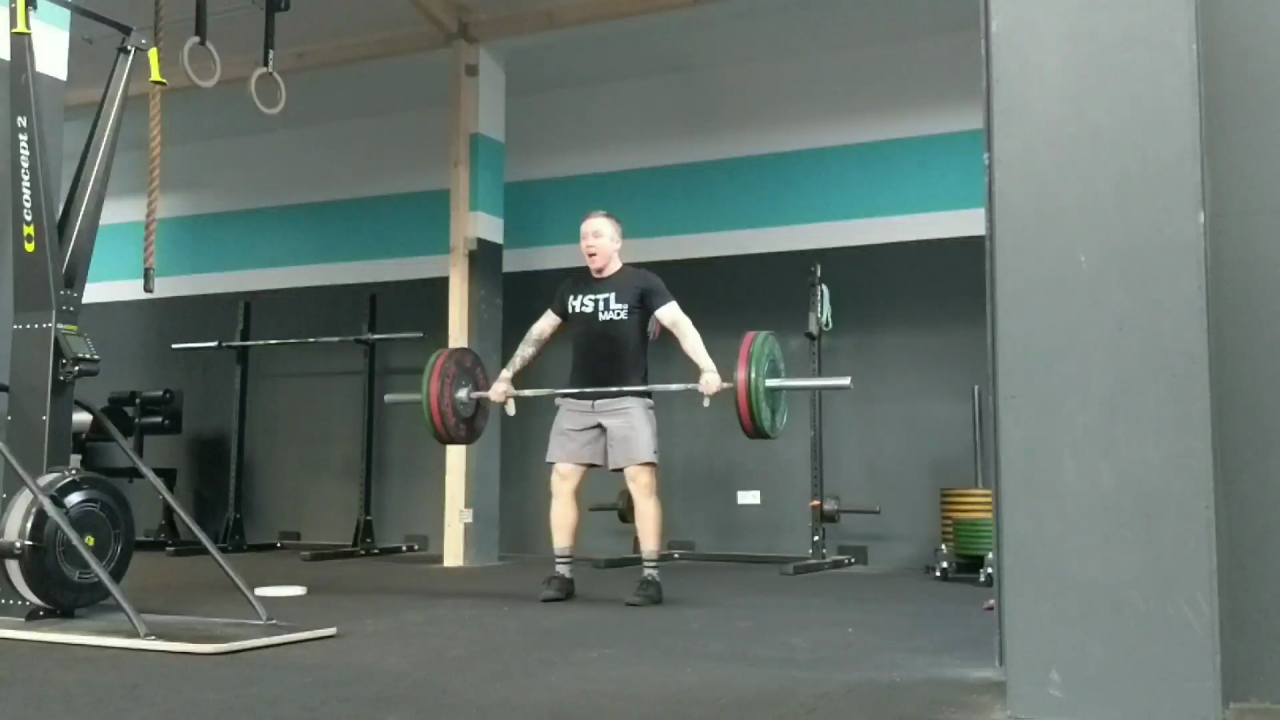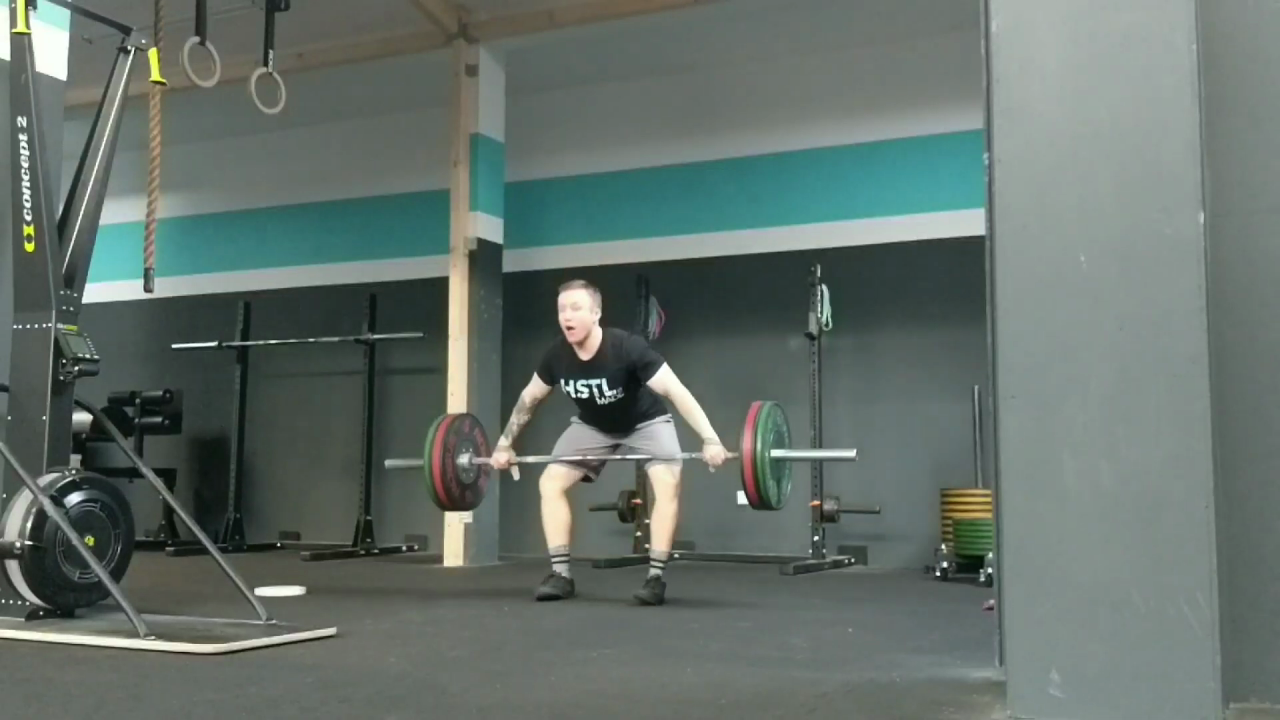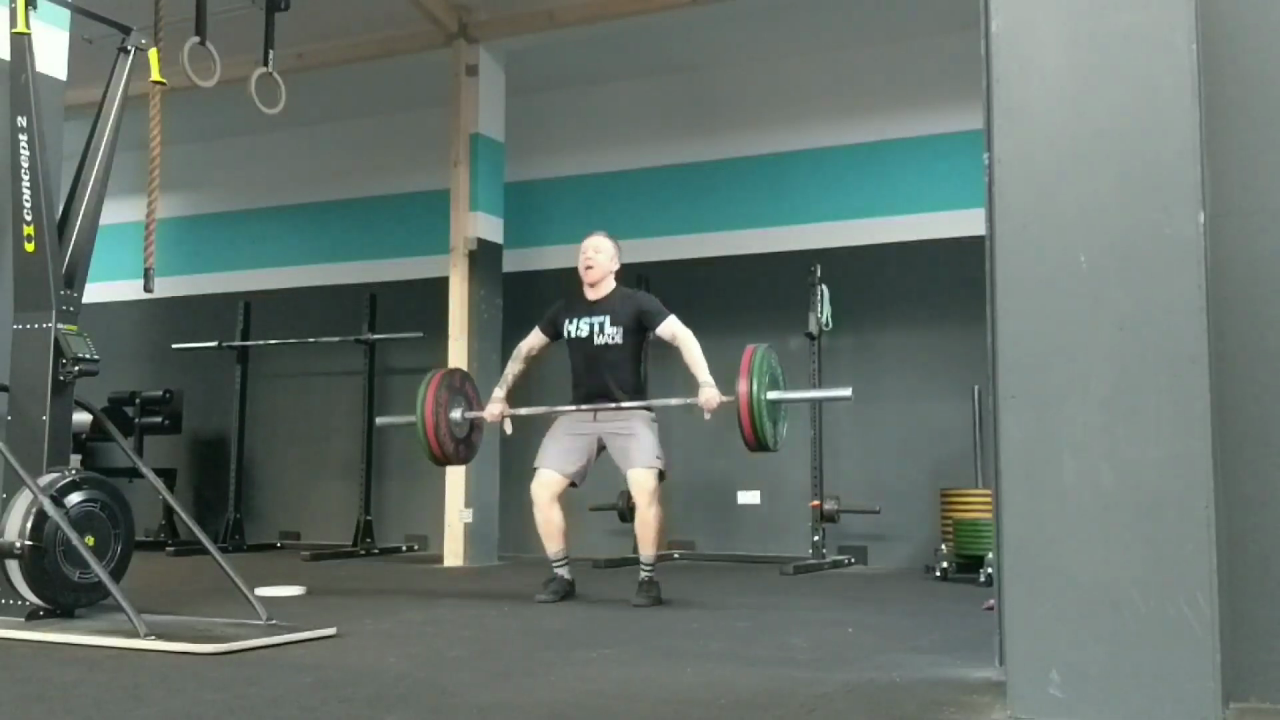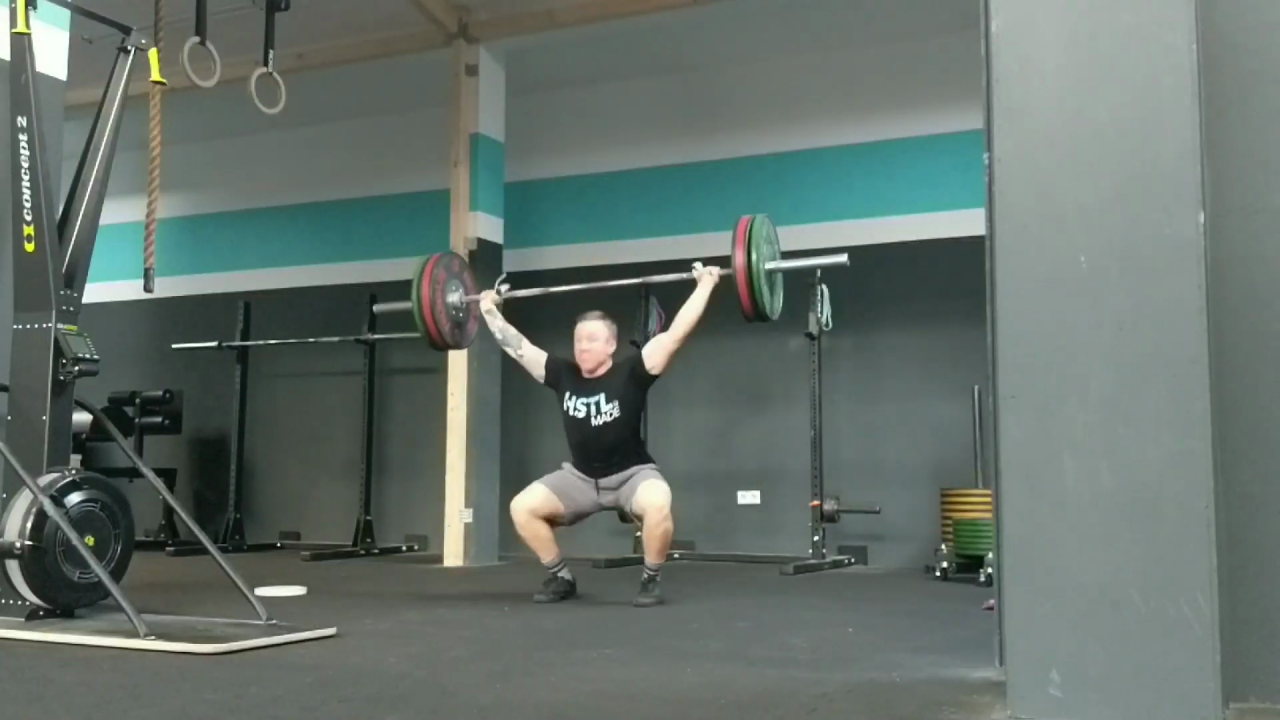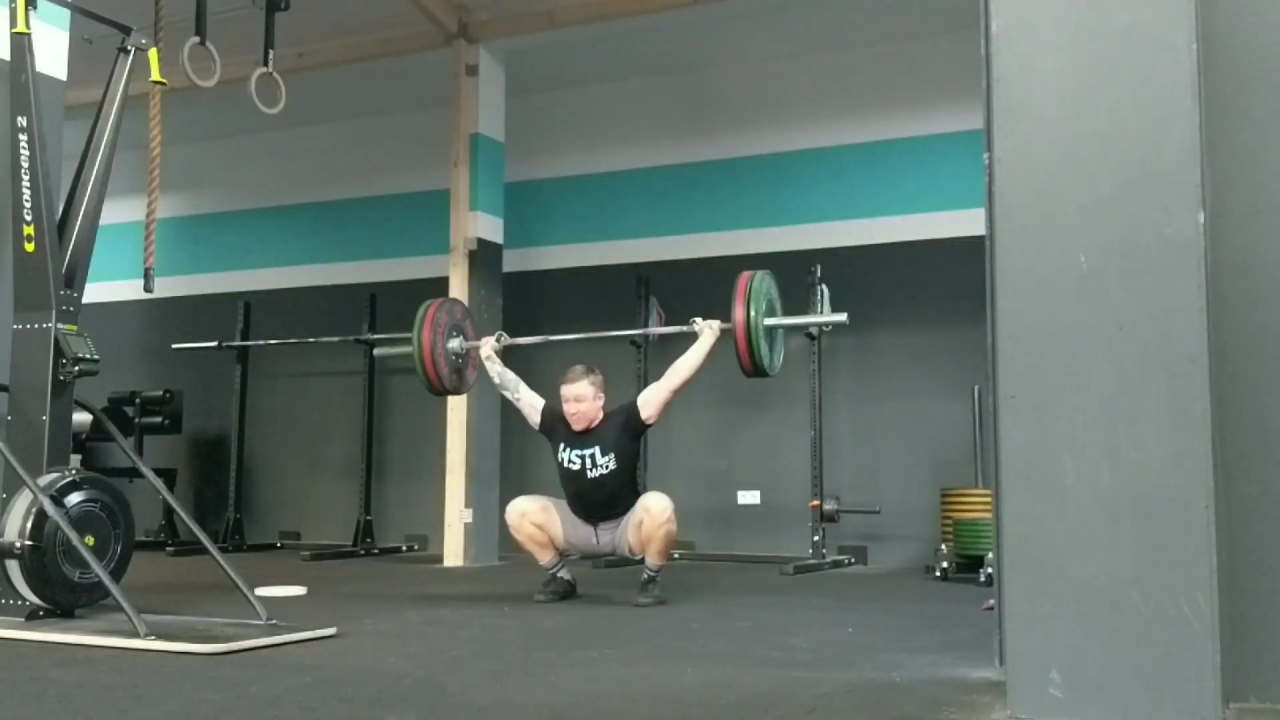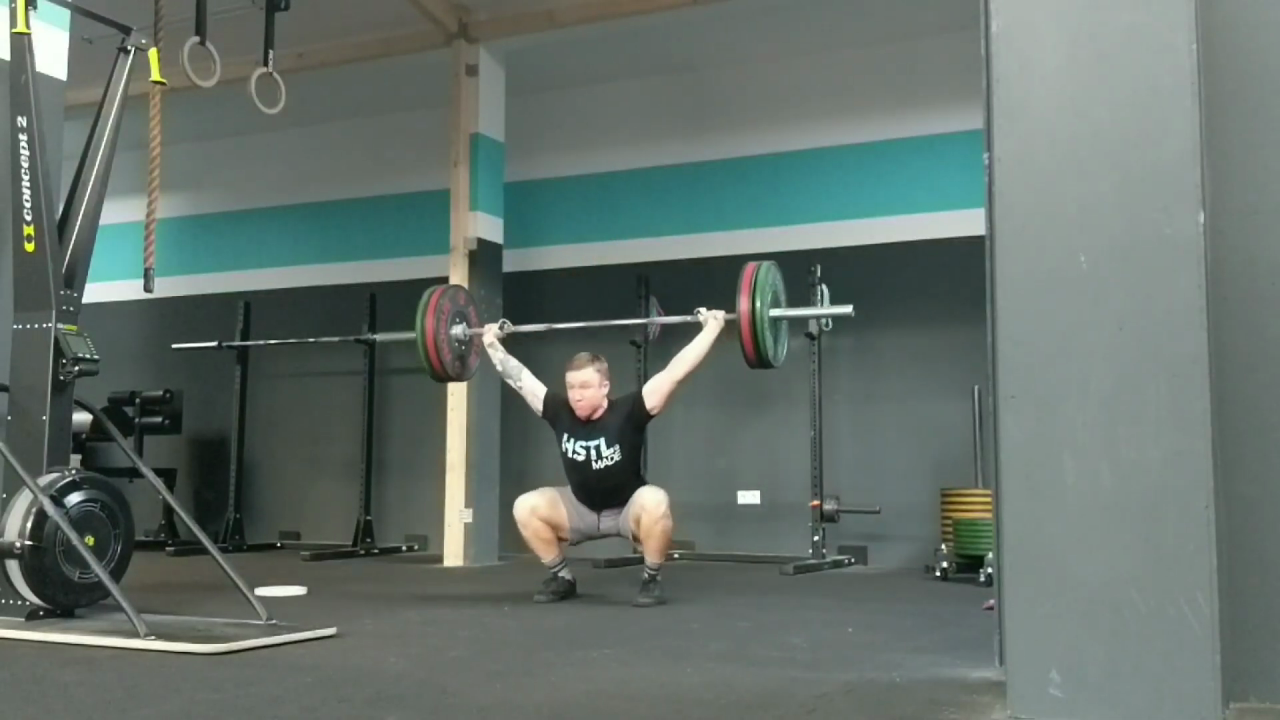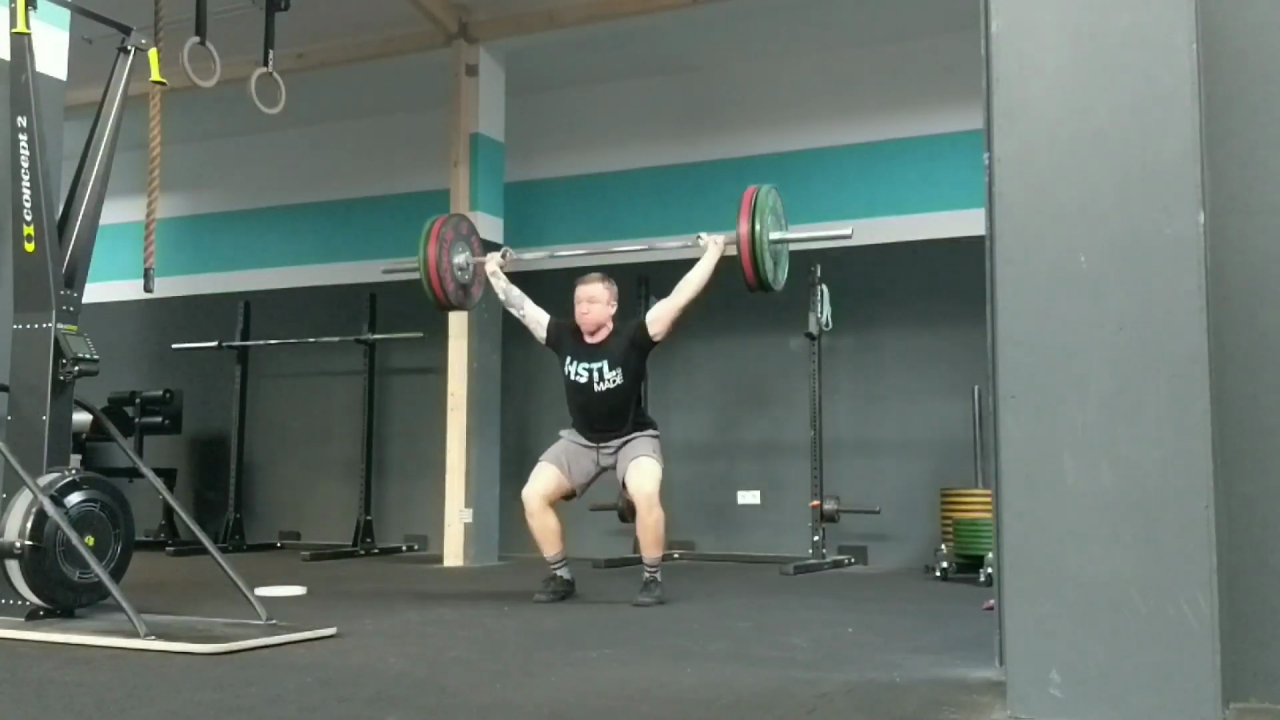
dt=0.5s
person 1, frame 1
left shoulder: (642, 282)
right shoulder: (572, 286)
left elbow: (678, 322)
right elbow: (539, 332)
left wrist: (707, 368)
right wrist: (506, 375)
left hip: (627, 399)
right hip: (577, 400)
left knee: (641, 482)
right knee: (562, 481)
left ankle: (650, 577)
right ankle: (562, 574)
person 1, frame 2
left shoulder: (627, 348)
right shoulder: (557, 356)
left elbow: (676, 391)
right elbow: (529, 397)
left wrist: (711, 440)
right wrist: (505, 443)
left hip: (645, 422)
right hip: (592, 426)
left knee: (667, 483)
right knee: (550, 484)
left ankle: (655, 577)
right ankle: (561, 574)
person 1, frame 3
left shoulder: (635, 302)
right shoulder: (564, 309)
left elbow: (682, 337)
right elbow: (526, 348)
left wrist: (706, 384)
right wrist: (499, 395)
left hip: (629, 413)
right hip: (579, 414)
left knee: (645, 490)
right knee: (542, 490)
left ankle: (648, 578)
right ankle: (561, 575)
person 1, frame 4
left shoulder: (630, 375)
right shoulder: (562, 375)
left elbow: (675, 334)
right elbow: (519, 347)
left wrist: (705, 284)
right wrist: (489, 309)
left hip: (631, 475)
right hip: (581, 478)
left knee: (657, 505)
right knee: (523, 508)
left ankle: (650, 580)
right ankle: (561, 577)
person 1, frame 5
left shoulder: (624, 423)
right shoulder: (555, 423)
left elbow: (670, 382)
right elbow: (515, 389)
left wrist: (707, 337)
right wrist: (488, 355)
left hip: (625, 526)
right hip: (579, 527)
left knee: (659, 506)
right knee: (518, 511)
left ankle: (650, 581)
right ankle: (560, 577)
person 1, frame 6
left shoulder: (628, 413)
right shoulder: (559, 411)
left elbow: (675, 372)
right elbow: (519, 377)
left wrist: (711, 328)
right wrist: (491, 343)
left hip: (628, 505)
right hip: (582, 507)
left knee: (655, 503)
right knee: (525, 507)
left ankle: (651, 580)
right ankle: (561, 577)
person 1, frame 7
left shoulder: (632, 338)
right shoulder: (563, 337)
left elbow: (679, 298)
right elbow: (521, 307)
left wrist: (712, 252)
right wrist: (494, 271)
left hip: (632, 437)
right hip: (581, 440)
left knee: (645, 494)
right knee: (533, 495)
left ankle: (652, 579)
right ankle: (561, 576)
